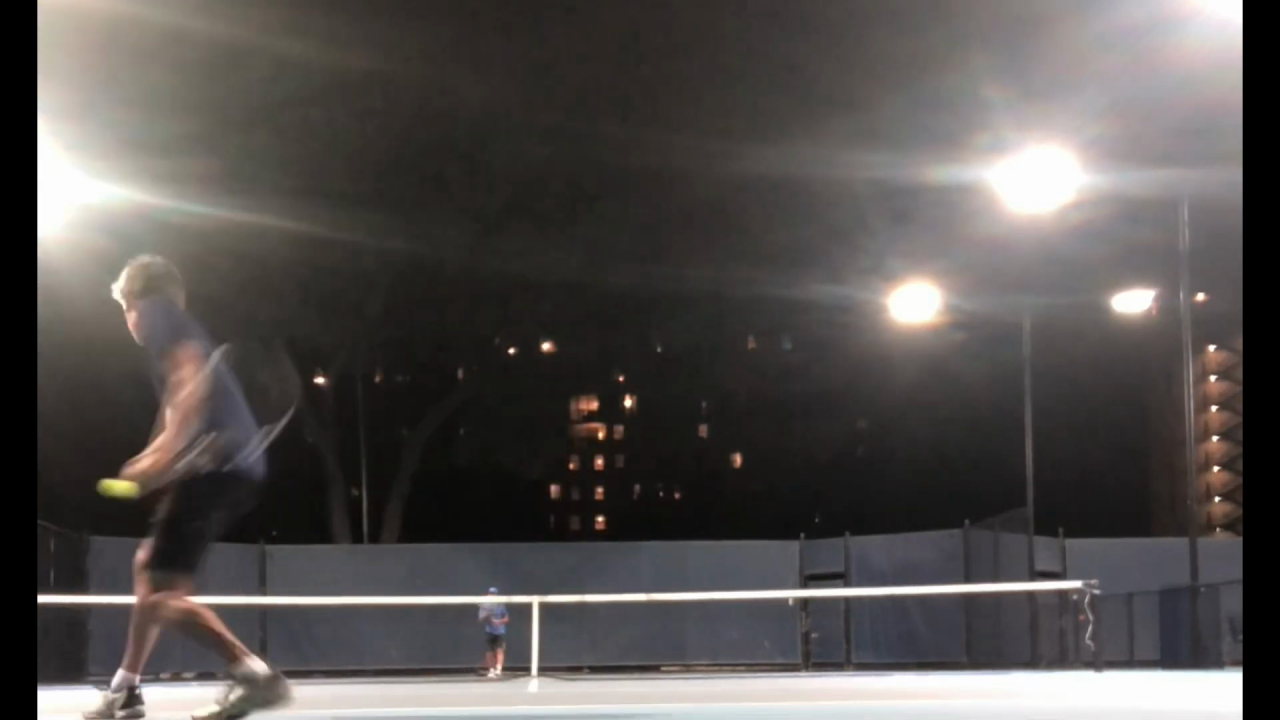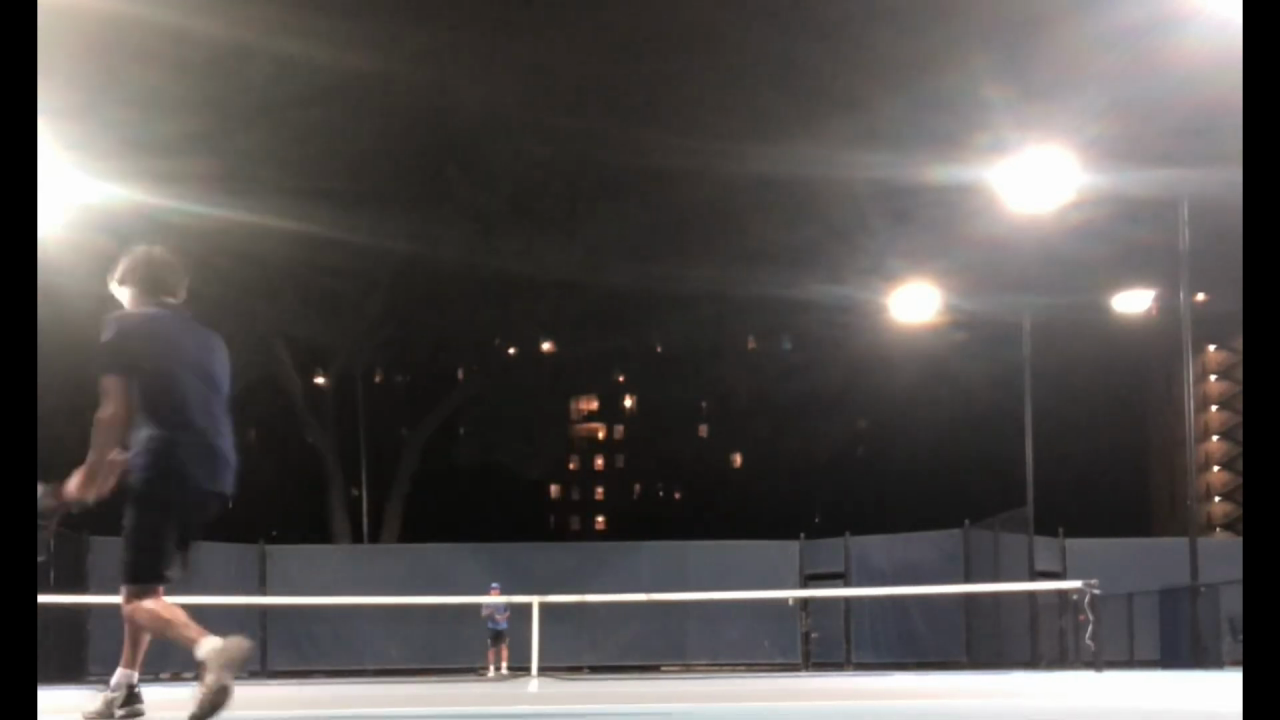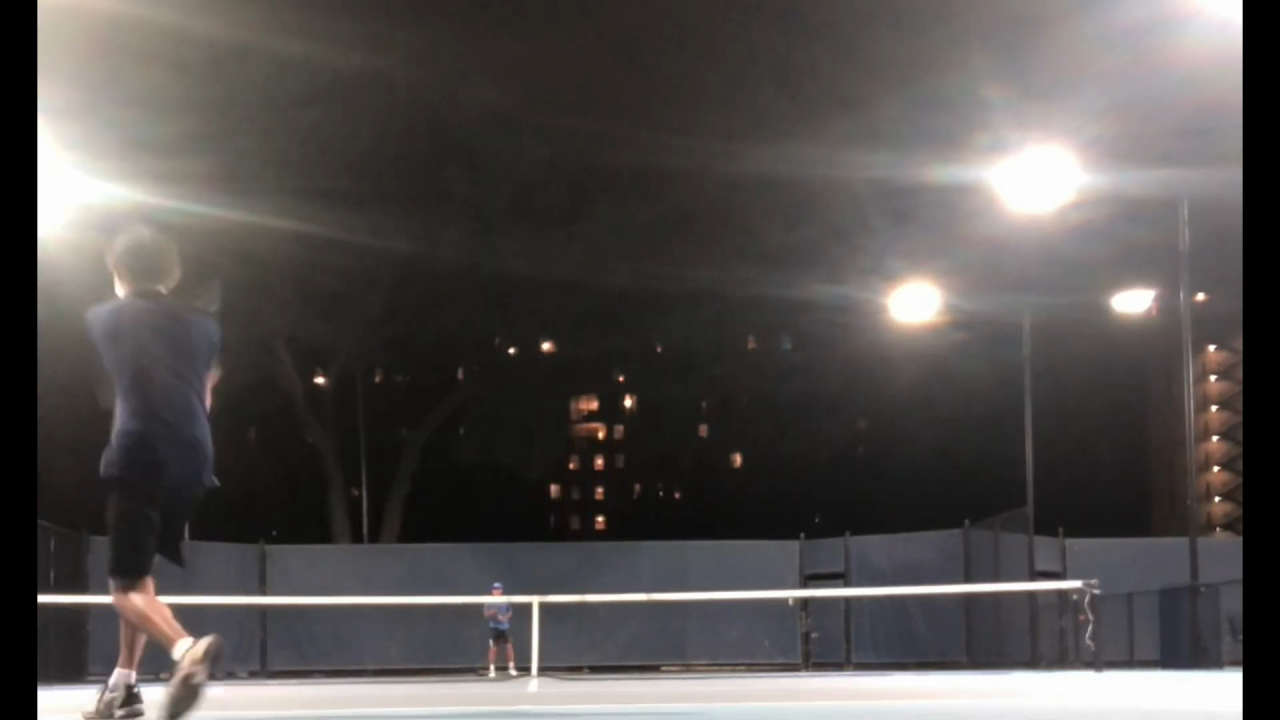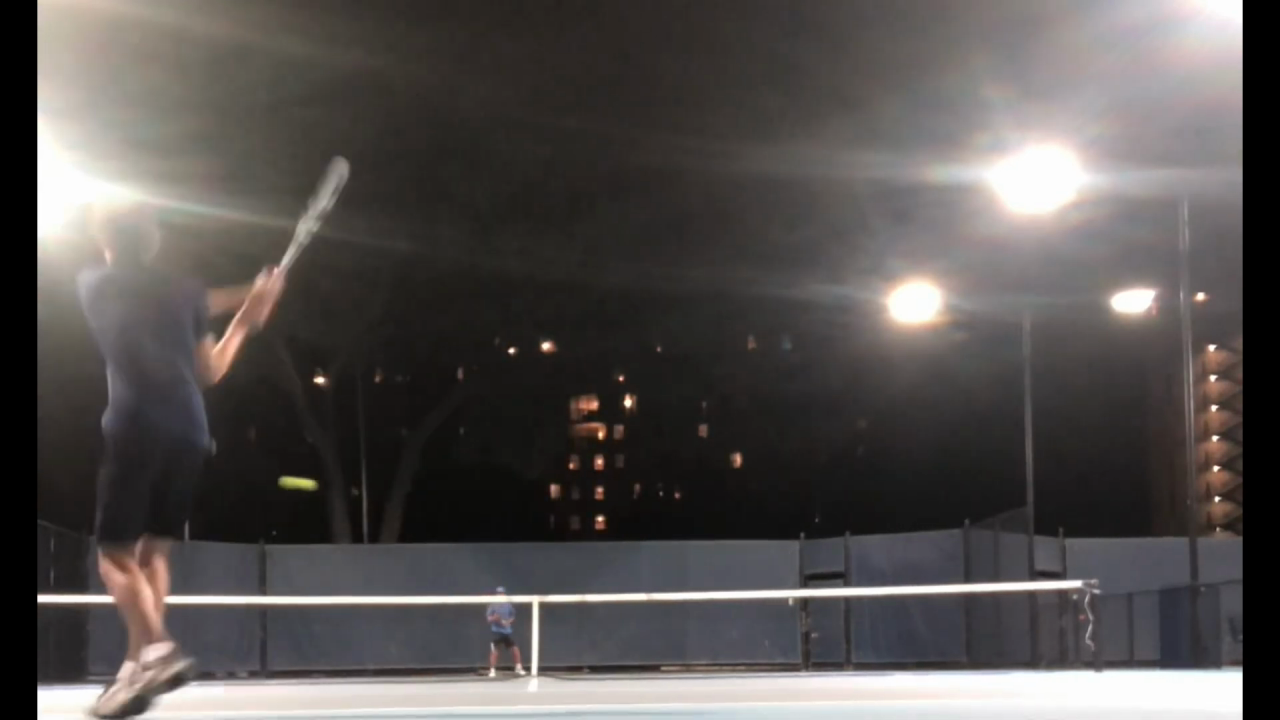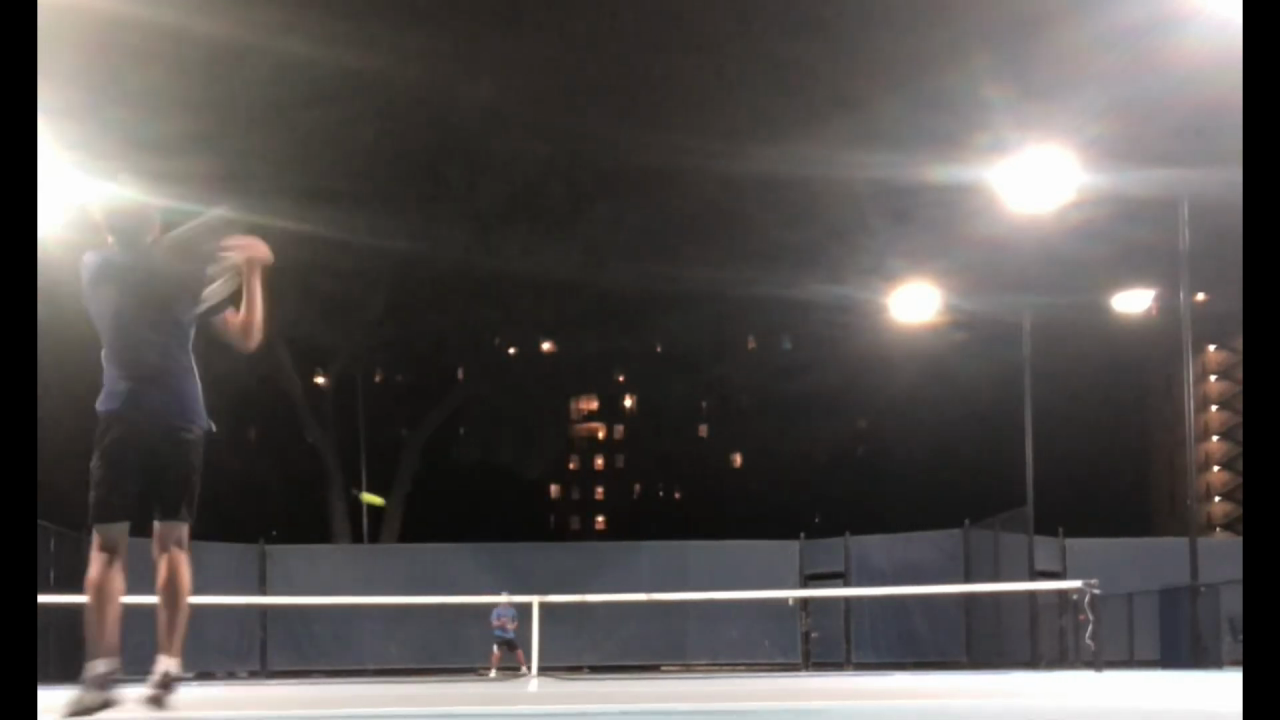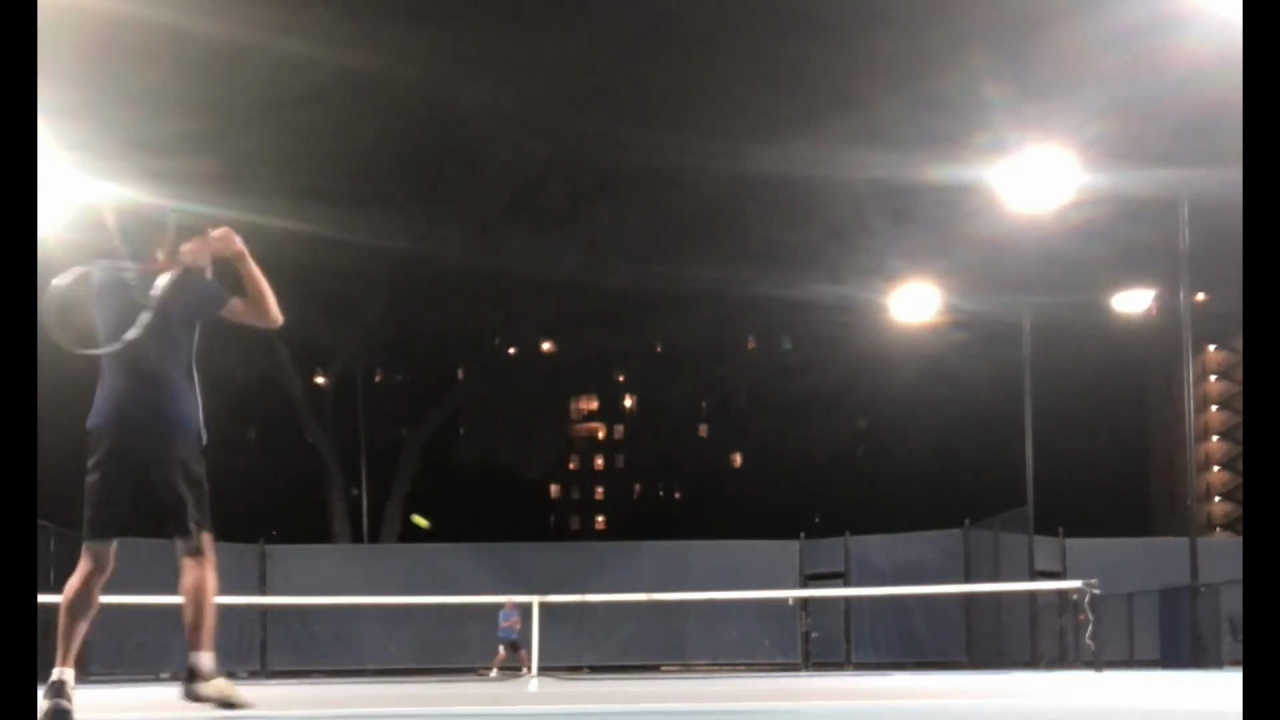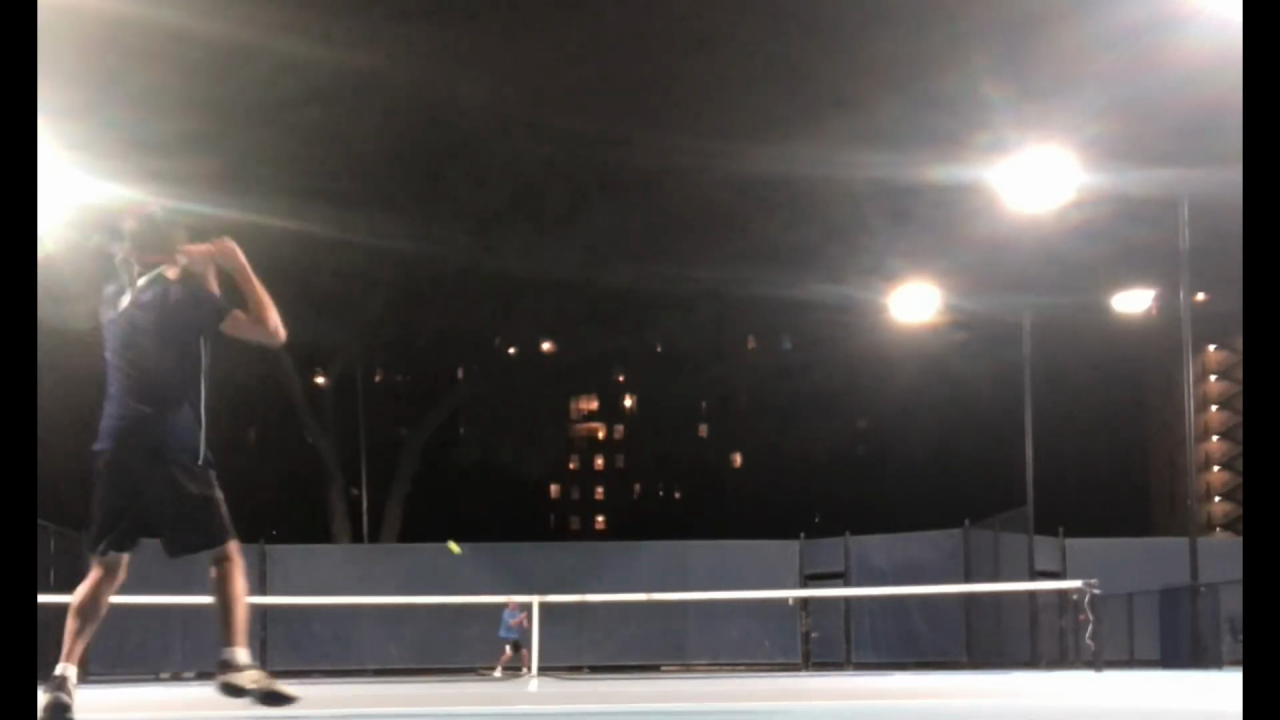
dt=0.1s
person 1, frame 1
left shoulder: (165, 321)
left elbow: (193, 383)
left wrist: (159, 451)
right wrist: (160, 456)
left hip: (217, 464)
right hip: (234, 468)
left knee: (163, 591)
right knee: (149, 567)
left ankle: (254, 676)
person 1, frame 2
left shoulder: (124, 327)
right shoulder: (211, 342)
left elbow: (113, 415)
left wrist: (88, 475)
right wrist: (120, 466)
left hip: (165, 474)
right hip: (212, 476)
left knee: (140, 599)
right knee: (143, 579)
left ankle: (215, 650)
person 1, frame 3
left shoulder: (103, 319)
right shoulder: (188, 327)
left hip: (137, 461)
right hip: (194, 465)
left knee: (128, 590)
right knee: (136, 574)
left ankle: (188, 649)
person 1, frame 4
left shoulder: (91, 284)
right shoulder: (181, 291)
right elbow: (209, 372)
left wrist: (240, 297)
right wrist: (246, 318)
left hip: (135, 431)
right hip: (188, 432)
left knee: (115, 558)
right knee: (153, 554)
left ankle: (158, 656)
right ankle: (137, 671)
person 1, frame 5
left shoulder: (95, 268)
right shoulder: (184, 273)
right elbow: (247, 338)
left wrist: (226, 256)
right wrist: (251, 270)
left hip: (124, 414)
right hip: (181, 417)
left knee: (106, 546)
right knee: (171, 542)
left ankle: (100, 672)
right ankle: (167, 668)
person 1, frame 6
left shoulder: (102, 283)
right shoulder: (188, 283)
right elbow: (271, 318)
left wrist: (189, 263)
right wrist: (239, 254)
left hip: (114, 430)
right hip: (174, 433)
left knee: (95, 560)
right knee: (198, 552)
right ankle: (201, 670)
person 1, frame 7
left shoulder: (114, 301)
right shoulder: (190, 295)
right elbow: (272, 333)
right wrist: (238, 262)
left hip: (117, 446)
right hip: (176, 449)
left knee: (106, 570)
right knee: (228, 556)
right ankle: (237, 663)
